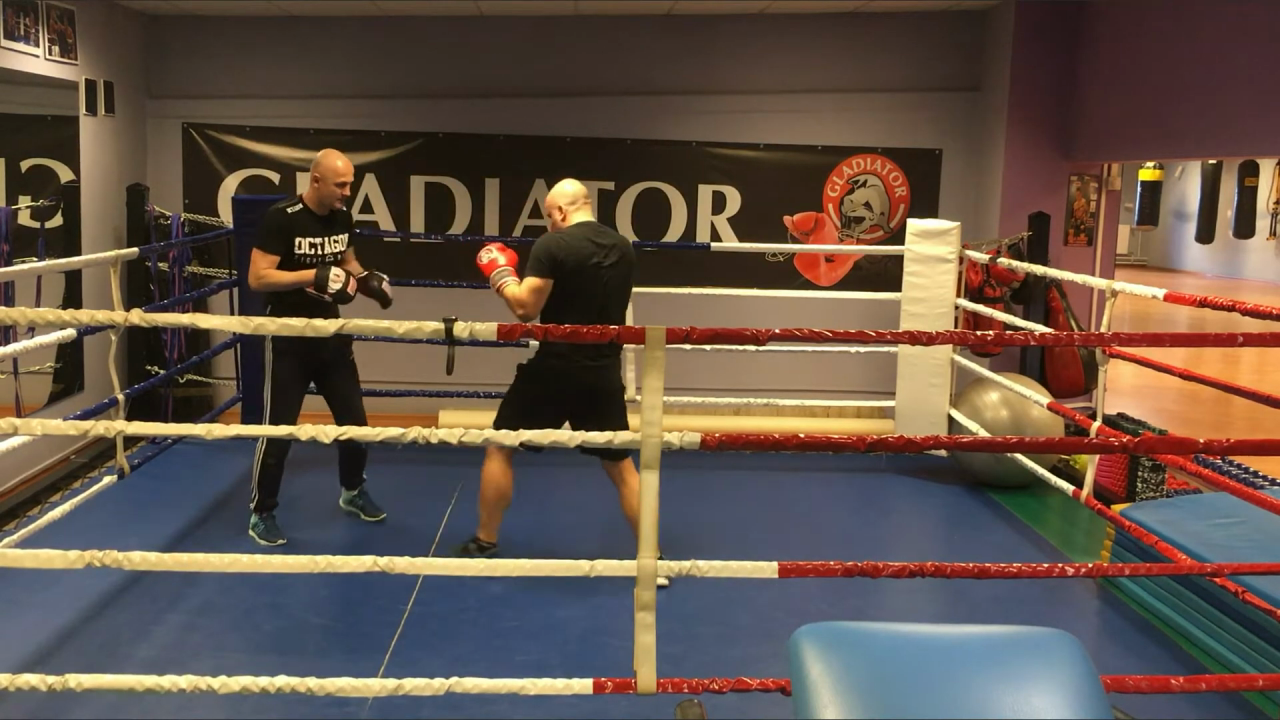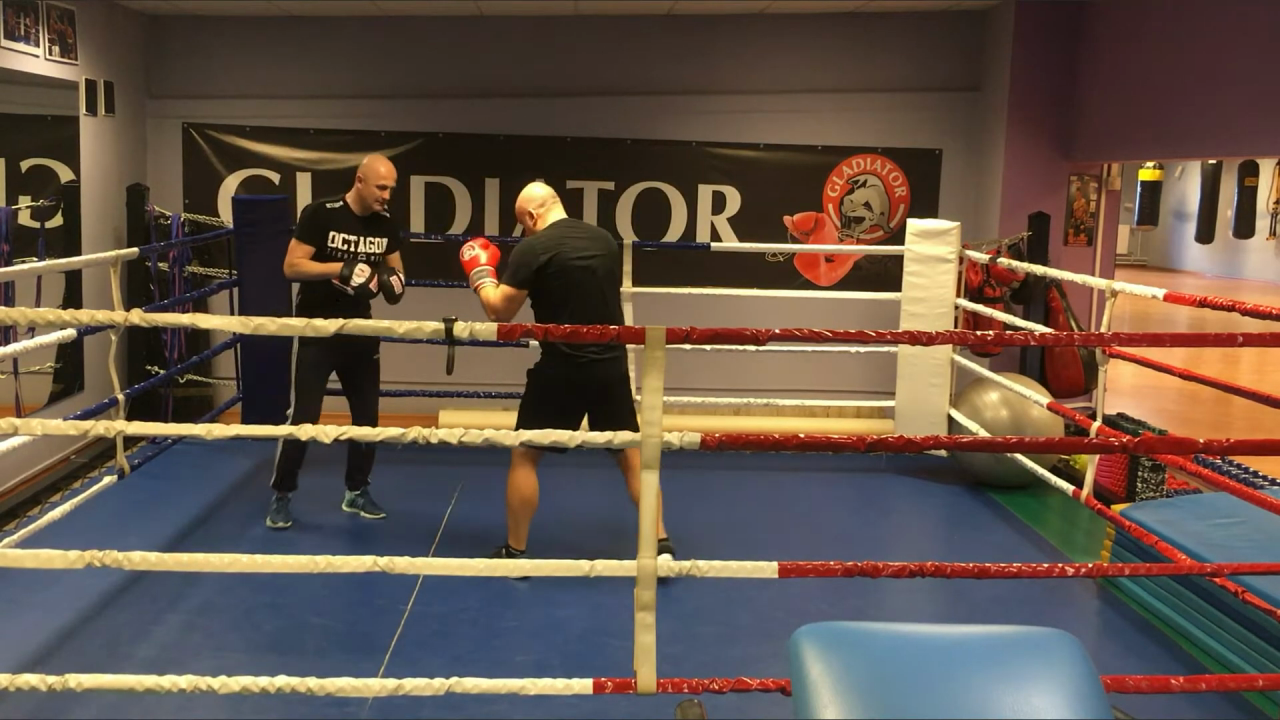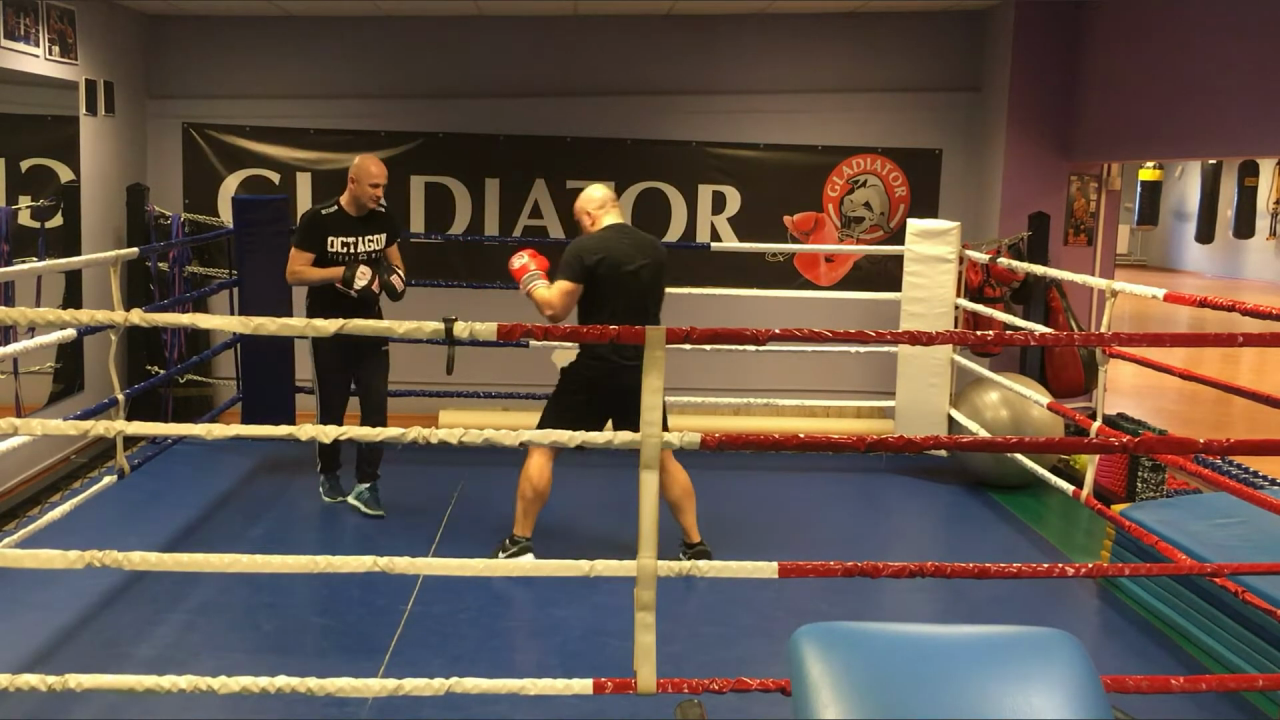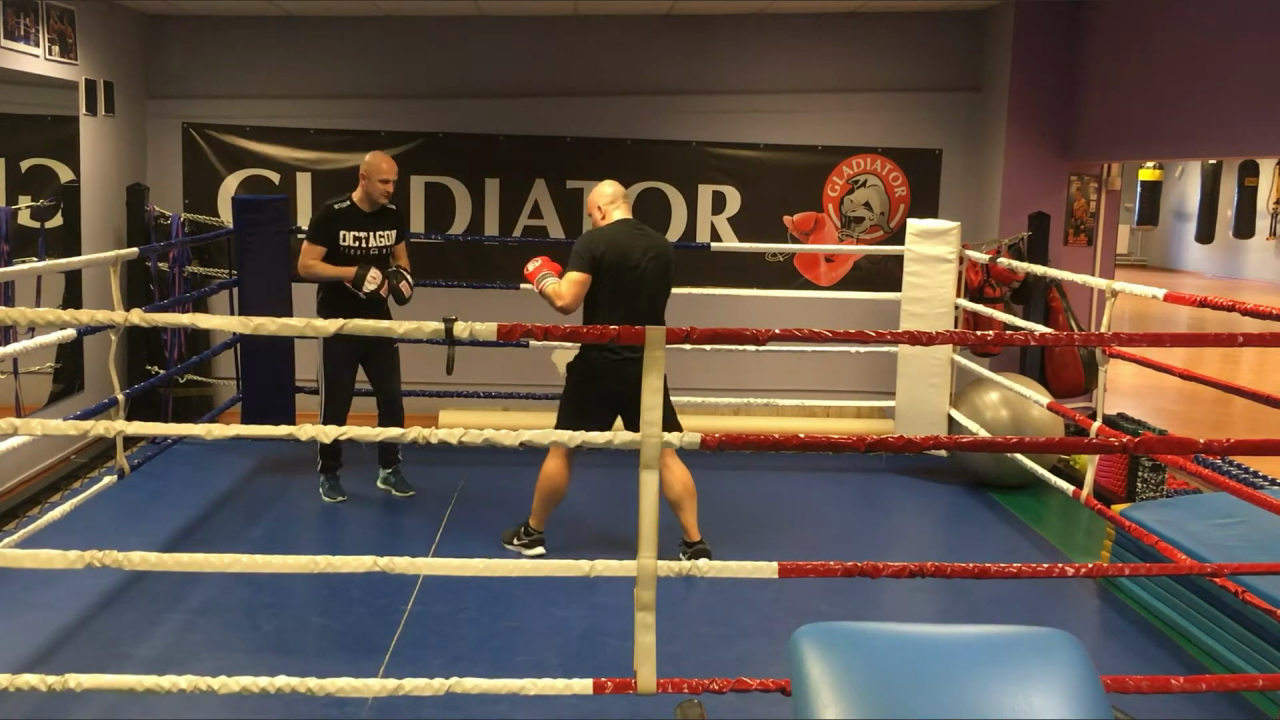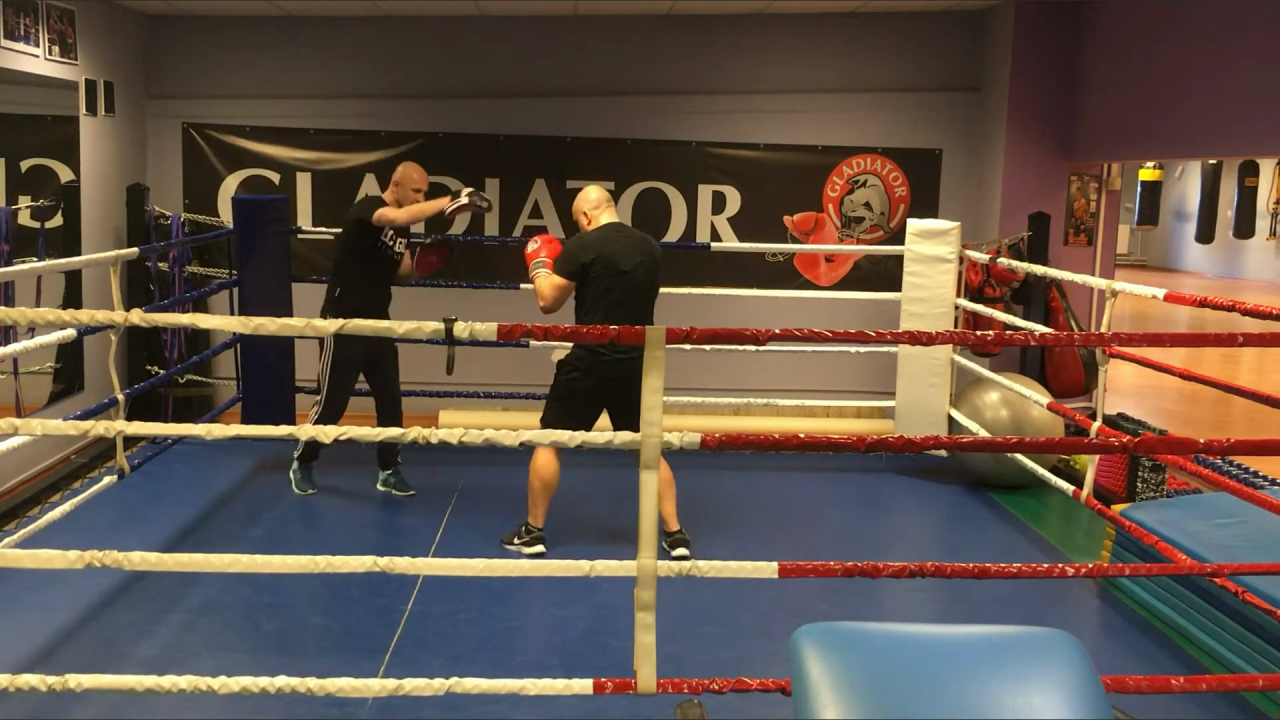
dt=0.4s
person 1, frame 1
left shoulder: (553, 244)
right shoulder: (624, 249)
left elbow: (525, 308)
left wrist: (499, 273)
left hip: (552, 370)
right hip: (603, 374)
left knee: (501, 449)
right knee: (621, 467)
left ankle: (484, 544)
person 1, frame 2
left shoulder: (531, 249)
right shoulder: (604, 239)
left elbow: (500, 311)
left wrist: (480, 273)
left hip: (561, 370)
right hip: (612, 366)
left knee: (524, 458)
right knee: (631, 457)
left ankle: (514, 553)
right ankle: (661, 545)
person 1, frame 3
left shoulder: (584, 249)
right shoulder: (655, 249)
left elbow: (554, 310)
left wrist: (529, 278)
left hip: (594, 370)
right hip: (643, 370)
left knee: (541, 448)
right knee: (662, 456)
left ankle: (519, 543)
right ankle: (695, 546)
person 1, frame 4
left shoulder: (594, 242)
right shoulder: (662, 247)
left elbow: (566, 302)
left wrist: (543, 277)
left hip: (599, 364)
right hip: (647, 365)
left knee: (561, 449)
right knee: (665, 453)
left ankle: (532, 534)
right ankle: (695, 544)
person 1, frame 5
left shoulder: (583, 246)
right shoulder: (649, 247)
left elbow: (547, 303)
left wrist: (539, 263)
left hip: (589, 363)
right hip: (636, 365)
left knee: (548, 441)
left ankle: (532, 532)
right ankle: (675, 535)
person 2, frame 1
left shoulder: (342, 217)
right shoulder: (282, 219)
right elbow: (257, 278)
left wrist: (367, 281)
right wrist: (312, 276)
left hip: (330, 333)
right hip: (288, 339)
left knee: (354, 419)
right knee: (279, 428)
left ankle: (353, 491)
right ankle: (262, 513)
person 2, frame 2
left shoulder: (386, 224)
right shoulder: (321, 214)
left elbow: (395, 269)
right elbow: (291, 266)
left wrist: (393, 280)
right wrist: (340, 269)
left hip: (360, 329)
left knee: (366, 416)
right knee: (303, 415)
left ankle: (357, 490)
right ankle: (281, 495)
person 2, frame 3
left shoulder: (384, 218)
right shoulder: (318, 220)
left elbow: (393, 259)
right elbow: (294, 272)
left wrist: (394, 274)
right wrist: (343, 272)
left hip: (369, 324)
left knee: (376, 405)
right knee: (331, 408)
left ankle: (365, 487)
right ankle: (328, 475)
person 2, frame 4
left shoulder: (394, 216)
right shoulder: (331, 215)
left elbow: (400, 257)
right elbow: (306, 266)
left wrist: (401, 275)
right wrist: (351, 272)
left hip: (378, 319)
right hip: (338, 323)
left knee: (391, 399)
right knee: (336, 404)
left ankle: (390, 469)
right ankle: (328, 474)
person 2, frame 5
left shoulder: (402, 228)
right shoulder: (367, 208)
right elbow: (399, 217)
left wrist: (419, 264)
right wrist: (450, 203)
left hip: (377, 323)
right hip: (343, 322)
left knee: (390, 401)
right knee: (332, 402)
left ankle: (389, 470)
right ankle: (302, 464)
